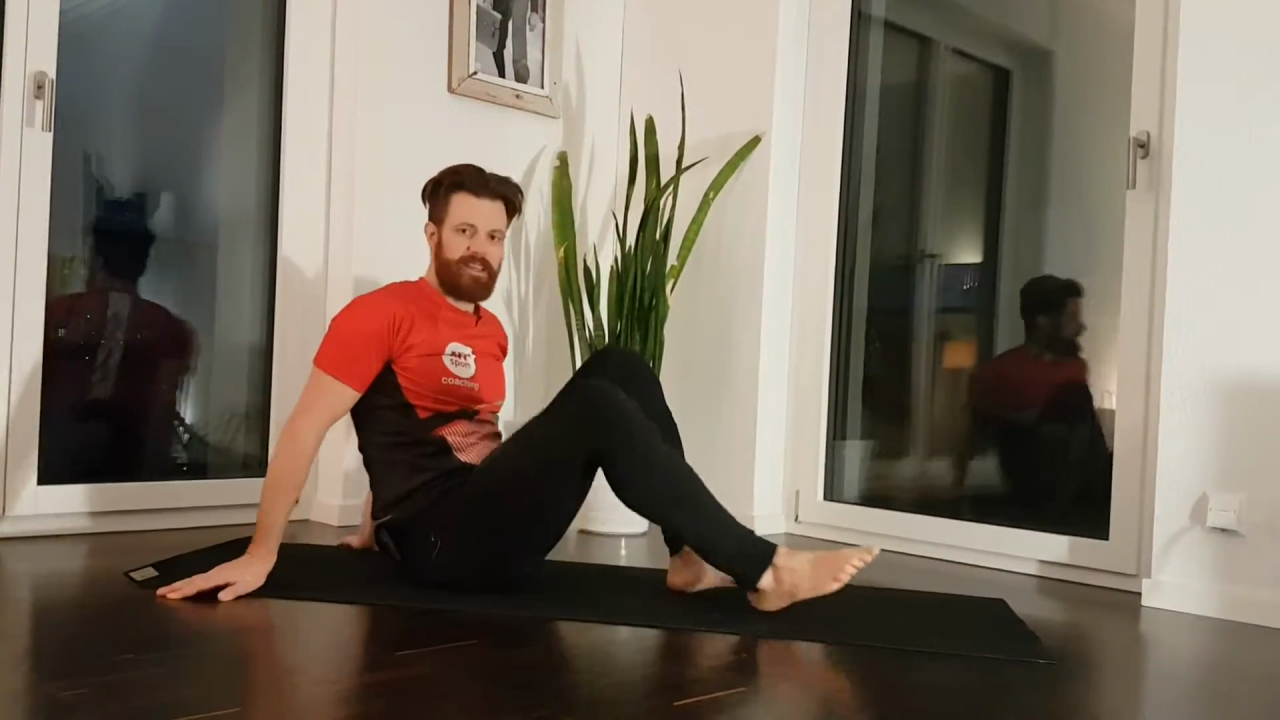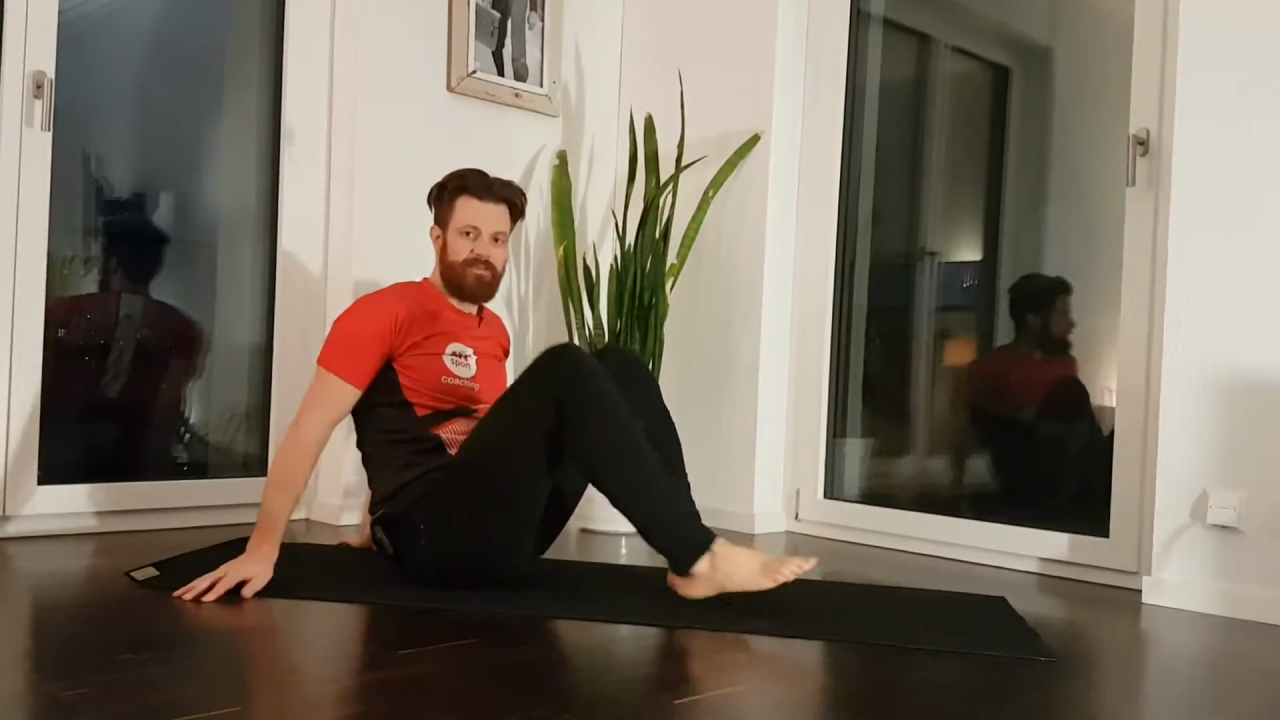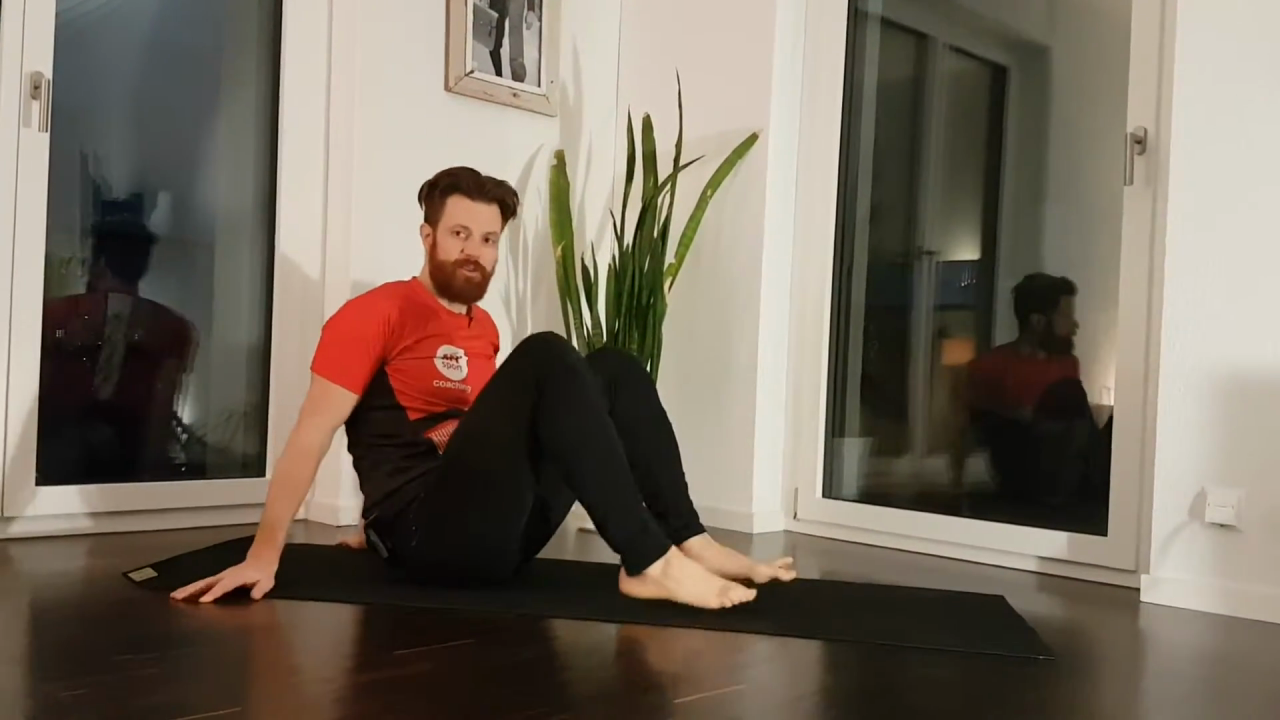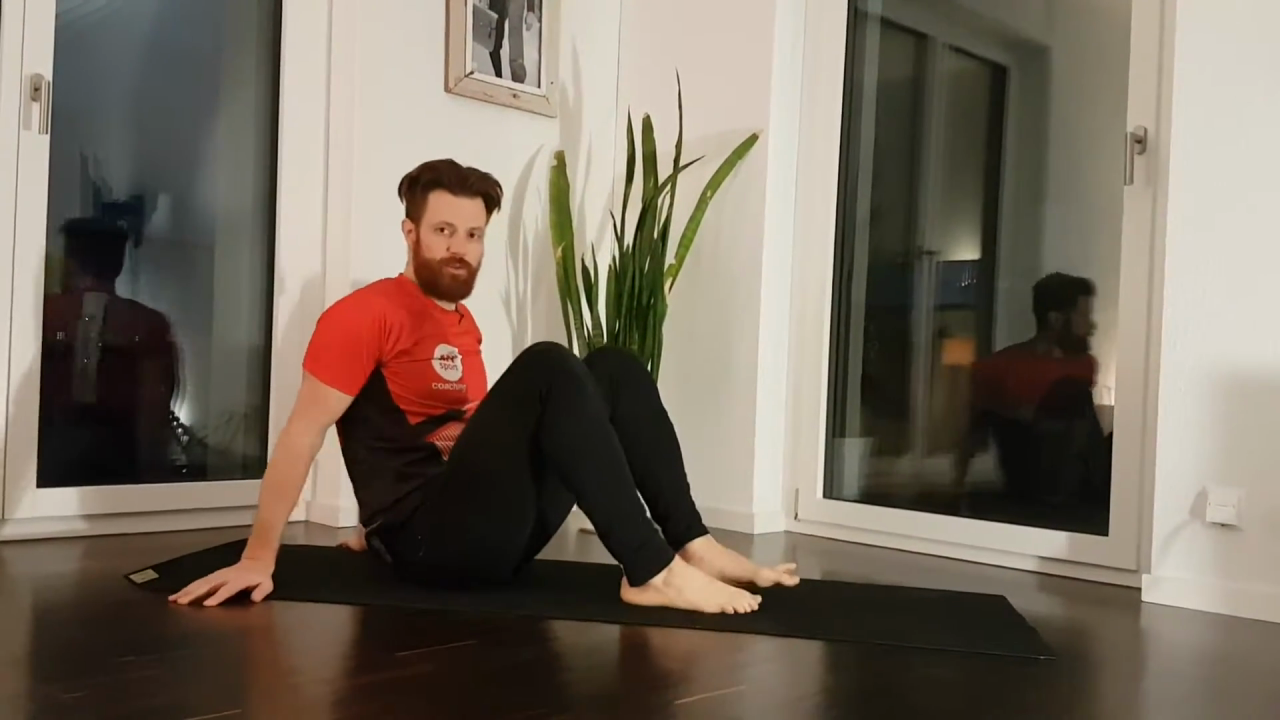
dt=0.2s
person 1, frame 1
left shoulder: (490, 330)
right shoulder: (381, 314)
right elbow: (306, 427)
left wrist: (385, 520)
right wrist: (260, 552)
left hip: (506, 525)
right hip: (443, 539)
left knee: (618, 367)
right knee: (596, 406)
left ankle: (694, 554)
right ankle: (761, 569)
person 1, frame 2
left shoulder: (494, 331)
right shoulder: (384, 314)
right elbow: (310, 427)
left wrist: (384, 520)
right wrist: (262, 549)
left hip: (505, 527)
right hip: (436, 532)
left knee: (618, 367)
right knee: (565, 368)
left ankle: (692, 545)
right ankle: (696, 559)
person 1, frame 3
left shoulder: (483, 329)
right shoulder: (375, 315)
right elbow: (311, 434)
left wrist: (382, 522)
right wrist: (263, 555)
left hip: (497, 526)
right hip: (429, 533)
left knee: (612, 368)
right knee: (545, 356)
left ankle: (689, 543)
right ankle: (648, 564)
person 1, frame 4
left shoulder: (464, 324)
right shoulder: (367, 315)
right elbow: (301, 433)
left wrist: (381, 526)
right wrist: (259, 556)
left hip: (497, 525)
right hip: (430, 538)
left knee: (613, 369)
right knee: (546, 366)
left ankle: (692, 544)
right ankle: (652, 572)
person 2, frame 1
left shoulder: (56, 314)
right shoulder: (168, 328)
left elbow: (37, 393)
right elbow: (163, 407)
right wrist: (152, 472)
left hip: (63, 442)
right hip: (126, 454)
person 2, frame 2
left shoulder: (63, 314)
right shoulder: (180, 329)
left elbow: (42, 392)
right elbow: (170, 407)
right wrist: (154, 471)
left hip: (69, 444)
right hip: (133, 450)
person 2, frame 3
left shoulder: (56, 314)
right shoulder: (171, 327)
left elbow: (36, 394)
right elbow: (163, 405)
right wrist: (151, 471)
left hip: (64, 445)
right hip: (128, 449)
person 2, frame 4
left shoulder: (42, 315)
right shoulder: (149, 325)
right elbow: (152, 404)
right wrist: (151, 472)
left hip: (55, 445)
right hip: (117, 452)
person 3, frame 1
left shoulder: (1076, 366)
right shoulder: (999, 372)
right elbow: (970, 435)
right wrist: (959, 484)
left hip: (1077, 482)
right hip: (1033, 483)
right knee: (1073, 396)
person 3, frame 2
left shoulder: (1065, 363)
right shoulder: (989, 370)
right elbow: (963, 433)
right wrist: (957, 482)
left hip: (1074, 478)
right hip: (1027, 483)
right knee: (1070, 394)
person 3, frame 3
left shoulder: (1068, 363)
right shoulder: (990, 368)
right elbow: (964, 432)
right wrist: (956, 484)
left hip: (1073, 477)
right hip: (1026, 481)
right knee: (1068, 394)
person 3, frame 4
left shoulder: (1085, 364)
right shoulder: (1001, 367)
left elbow: (1086, 430)
right elbow: (973, 428)
right wrist: (959, 481)
left hip: (1079, 477)
right hip: (1031, 481)
right knee: (1072, 394)
